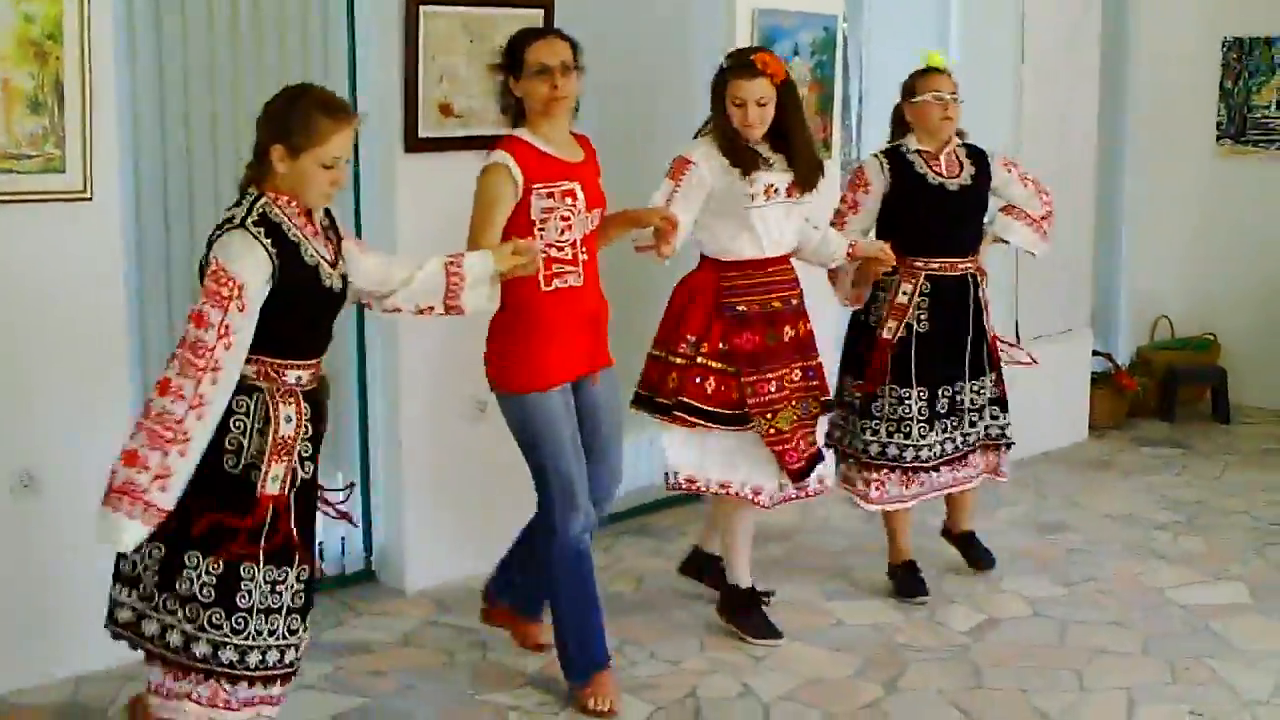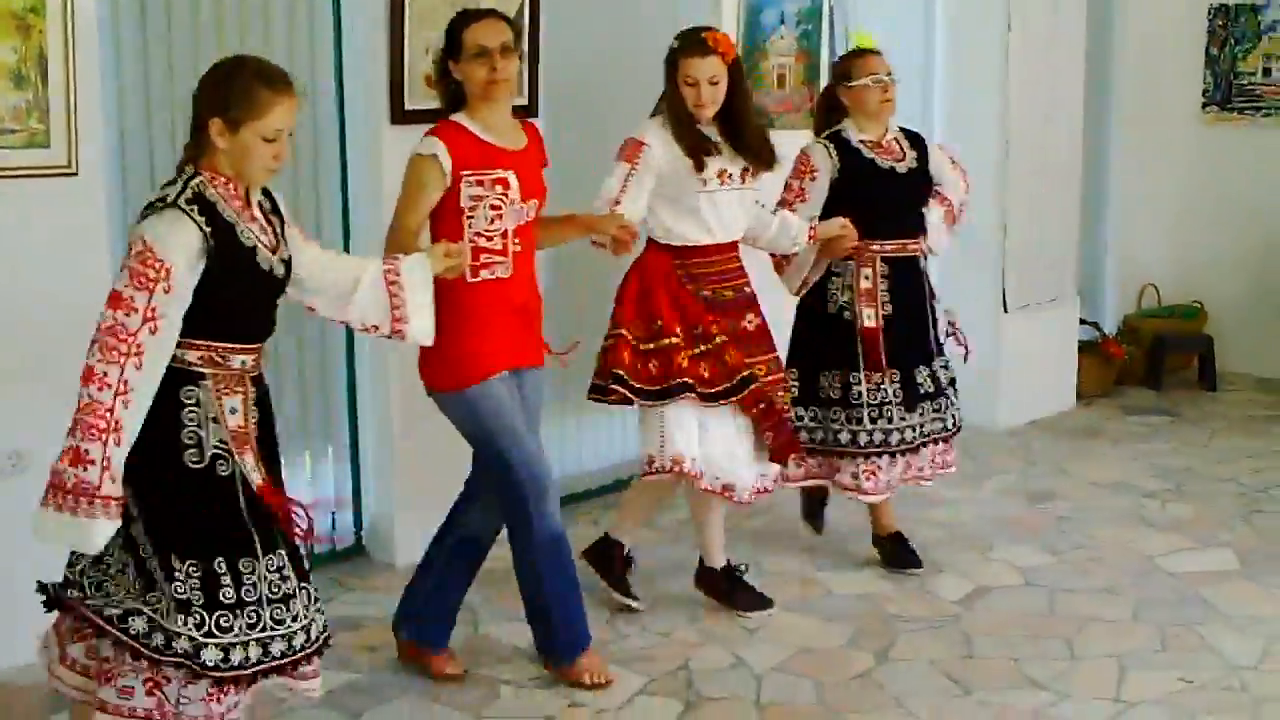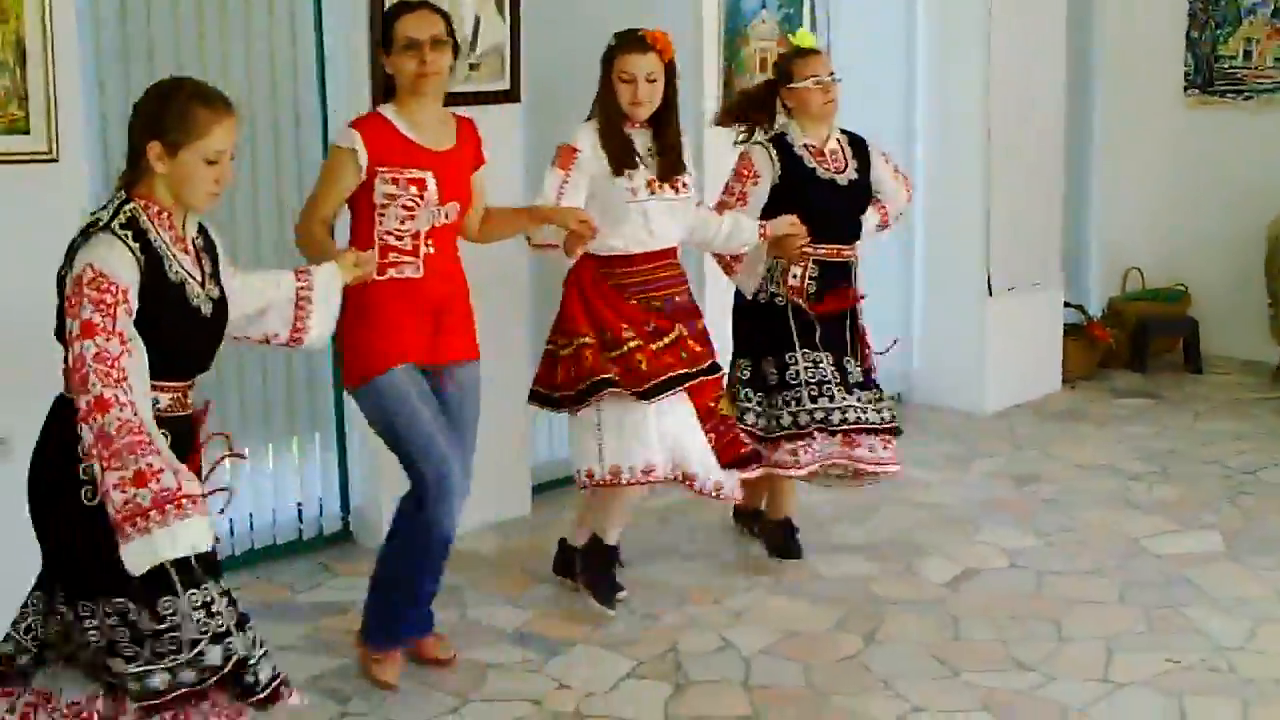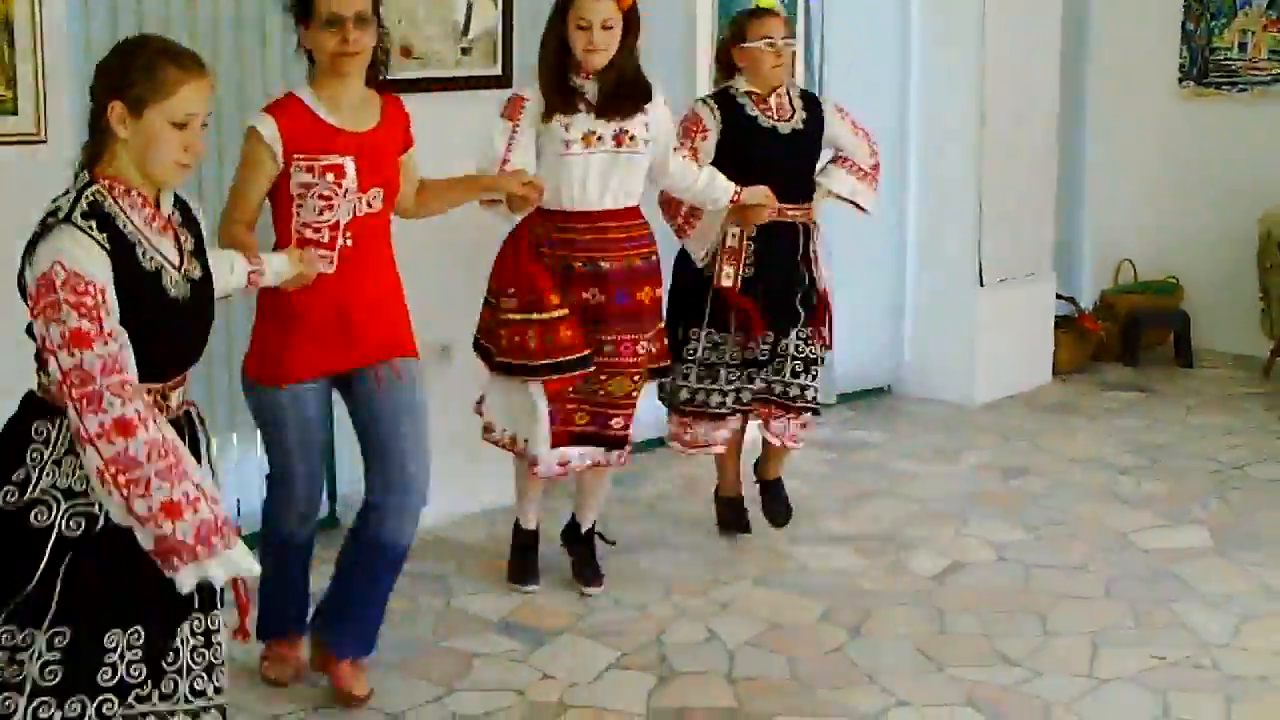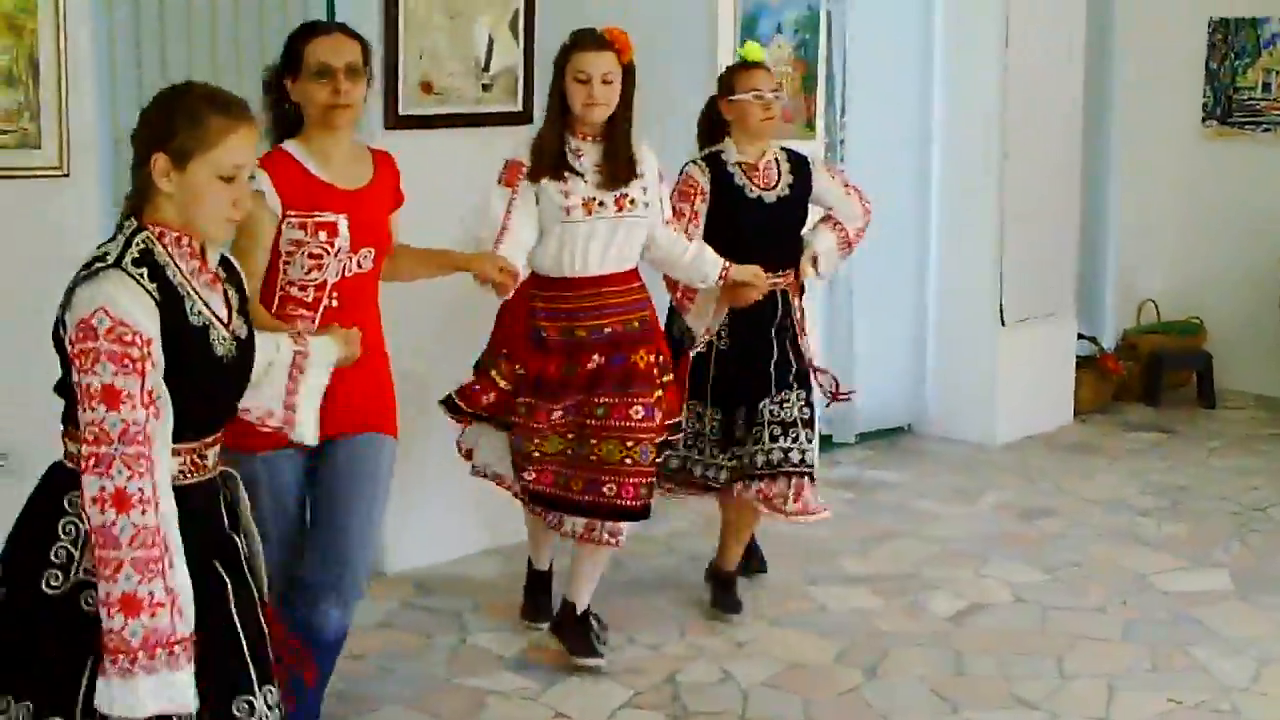
dt=0.2s
person 1, frame 1
left shoulder: (583, 151)
right shoulder: (507, 162)
right elbow: (479, 261)
left wrist: (636, 218)
right wrist: (508, 268)
left hip: (589, 342)
right hip: (528, 352)
left knee: (599, 488)
right knee: (569, 502)
left ankle: (510, 598)
right ankle: (587, 664)
person 1, frame 2
left shoulder: (530, 139)
right shoulder: (441, 148)
right elbow: (400, 244)
left wrist: (592, 222)
left hip: (520, 333)
right hip: (464, 341)
left knee: (500, 486)
right knee: (534, 486)
left ankle: (420, 629)
right ankle: (567, 645)
person 1, frame 3
left shoulder: (466, 135)
right shoulder: (364, 139)
right elbow: (311, 226)
left wrist: (546, 215)
right wrist: (340, 266)
left hip: (450, 331)
right hip: (379, 336)
left knee: (442, 483)
right knee: (442, 476)
left ankle: (404, 622)
right ankle: (389, 628)
person 1, frame 4
left shoulder: (392, 115)
right shoulder: (278, 125)
right elbow: (235, 226)
left wrist: (492, 181)
left hip: (379, 329)
right hip: (292, 336)
left knee: (403, 487)
right knee: (295, 498)
left ankle: (341, 640)
right ankle: (283, 630)
person 1, frame 5
left shoulder: (383, 171)
right shoulder: (271, 179)
left wrist: (468, 260)
right wrist: (291, 341)
left hip: (361, 395)
left knee: (335, 584)
right knee: (286, 572)
person 2, frame 1
left shoulder: (317, 225)
right shoulder: (247, 244)
left elbow: (385, 279)
right elbow: (202, 366)
left wrist: (487, 264)
right wrist: (142, 484)
left hip: (287, 424)
right hip: (243, 427)
left knee: (259, 591)
right knee: (230, 596)
person 2, frame 2
left shoulder: (259, 208)
right shoulder: (178, 224)
left elbow: (327, 279)
right elbow: (122, 351)
left wrist: (423, 268)
right wrist: (94, 483)
left hip: (229, 422)
right hip: (184, 426)
right knee: (212, 612)
person 2, frame 3
left shoulder: (194, 240)
right shoulder: (110, 251)
left elbow: (241, 300)
right elbow: (106, 395)
left wrist: (333, 276)
right wrist: (164, 515)
left hip: (162, 448)
right hip: (107, 470)
person 2, frame 4
left shoulder: (176, 215)
right shoulder: (73, 243)
right elbow: (108, 408)
left wrist: (276, 268)
right wrist: (207, 539)
left hip: (163, 442)
right hip: (72, 485)
person 2, frame 5
left shoulder: (216, 275)
right shoulder: (117, 292)
right elbow: (121, 476)
left wrist: (320, 355)
right wrist: (151, 635)
left hip: (198, 519)
right hip: (102, 552)
person 3, frame 1
left shoulder: (789, 155)
right shoulder: (704, 156)
right elbow: (661, 221)
left wrist: (851, 248)
right wrist: (661, 236)
left hip: (779, 298)
right hip: (726, 302)
left knee: (774, 436)
right knee: (743, 443)
left ankle: (708, 553)
right ankle: (739, 591)
person 3, frame 2
left shoulder: (736, 139)
right shoulder: (655, 139)
right elbow: (612, 212)
left wrist: (815, 231)
left hip: (726, 282)
right hip: (673, 285)
left knee: (724, 427)
right knee: (707, 430)
left ankle: (612, 546)
right ankle: (716, 567)
person 3, frame 3
left shoulder: (668, 143)
right shoulder: (585, 143)
left elbow: (691, 219)
right elbow: (551, 221)
left wrist: (763, 231)
right wrist: (564, 234)
left hip: (665, 288)
right hip: (608, 292)
left knee: (641, 433)
right knee: (651, 429)
left ankle: (580, 548)
right ankle: (597, 544)
person 3, frame 4
left shoulder: (645, 98)
right shoulder: (535, 99)
left elbow: (670, 166)
right elbow: (505, 176)
left wrist: (735, 194)
right wrist: (512, 194)
left hip: (626, 254)
right hip: (550, 253)
left knee: (605, 404)
right knee: (548, 400)
left ankle: (584, 530)
right ankle: (526, 530)
person 3, frame 5
left shoulder: (640, 160)
right shoulder: (532, 162)
left elbow: (658, 239)
right elbow: (507, 241)
left wrist: (723, 271)
left hip: (625, 320)
right hip: (548, 318)
left knee: (614, 471)
right knee: (542, 463)
left ankle: (575, 609)
right ankle: (540, 572)
person 4, frame 1
left shoulder: (982, 163)
right shoulder: (882, 166)
left elbow: (1036, 201)
right elbow: (844, 235)
left wrist: (991, 237)
right wrist: (867, 270)
left hip: (962, 306)
right hip: (901, 310)
left knee: (969, 421)
right knee: (897, 427)
left ankle: (960, 524)
right ankle: (901, 557)
person 4, frame 2
left shoulder: (918, 147)
right shoulder: (825, 153)
left elbow: (956, 187)
left wrist: (924, 229)
right wrist: (825, 249)
left hip: (909, 288)
right hip: (852, 292)
left knee: (909, 397)
right knee: (865, 404)
left ankle: (820, 482)
right ankle: (886, 528)
person 4, frame 3
left shoulder: (859, 149)
right shoulder: (766, 154)
left elbow: (897, 191)
left wrist: (858, 232)
right wrist: (771, 253)
left hip: (836, 290)
right hip: (783, 290)
left knee: (818, 404)
right knee: (802, 398)
left ankle: (752, 503)
right ankle: (776, 512)
person 4, frame 4
left shoulder: (815, 109)
right shoulder: (712, 112)
left elbow: (865, 153)
right elbow: (678, 189)
left wrist: (823, 191)
right wrist: (729, 215)
left hip: (791, 255)
right hip: (731, 257)
left knee: (785, 374)
right knee: (726, 374)
left ankle: (771, 471)
right ankle: (729, 486)
person 4, frame 5
left shoulder: (803, 169)
right shoulder: (702, 175)
left elbow: (856, 210)
left wrist: (810, 253)
right wrist: (722, 292)
left hip: (778, 321)
right hip: (716, 324)
left knee: (772, 446)
right knee: (724, 444)
left ankle: (725, 565)
right ankle: (737, 537)
